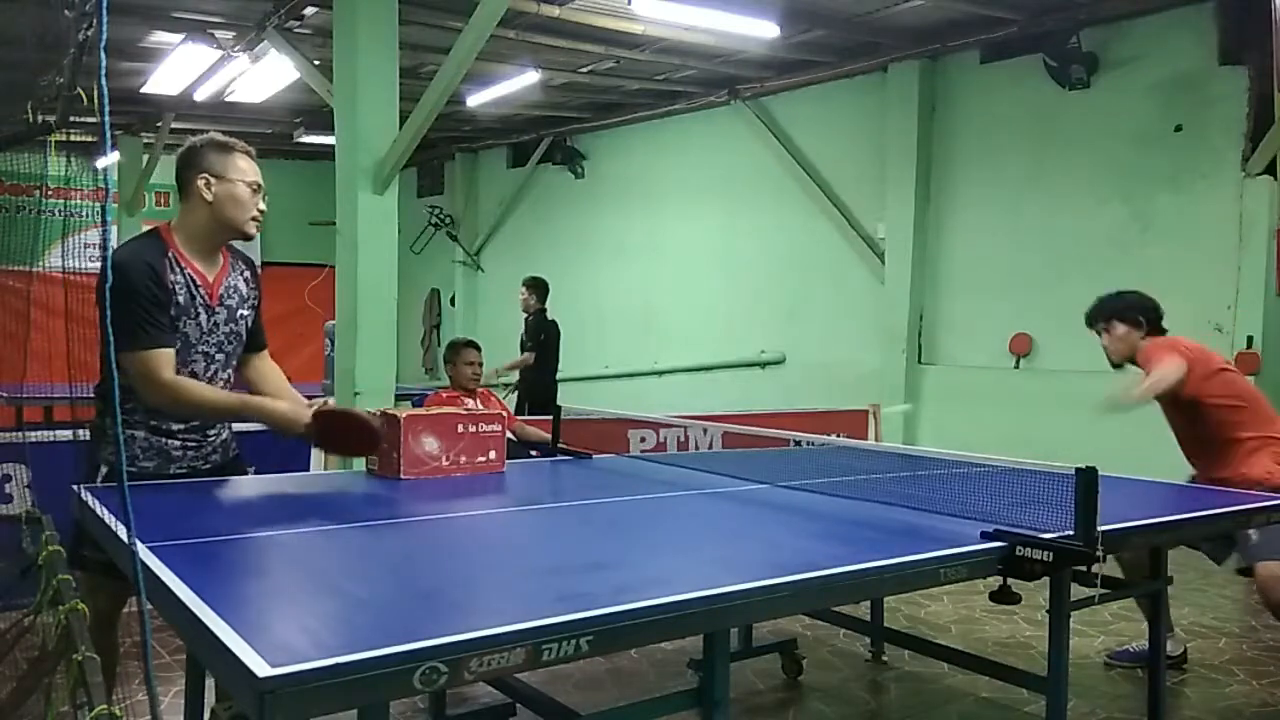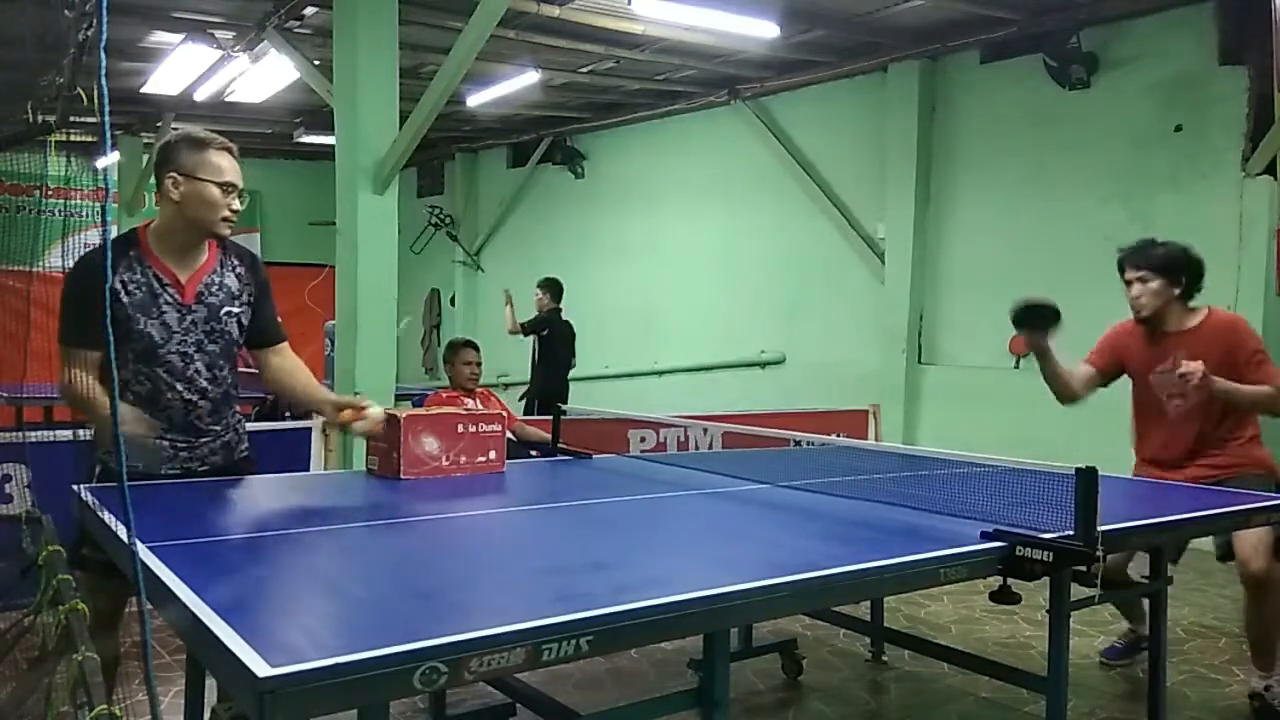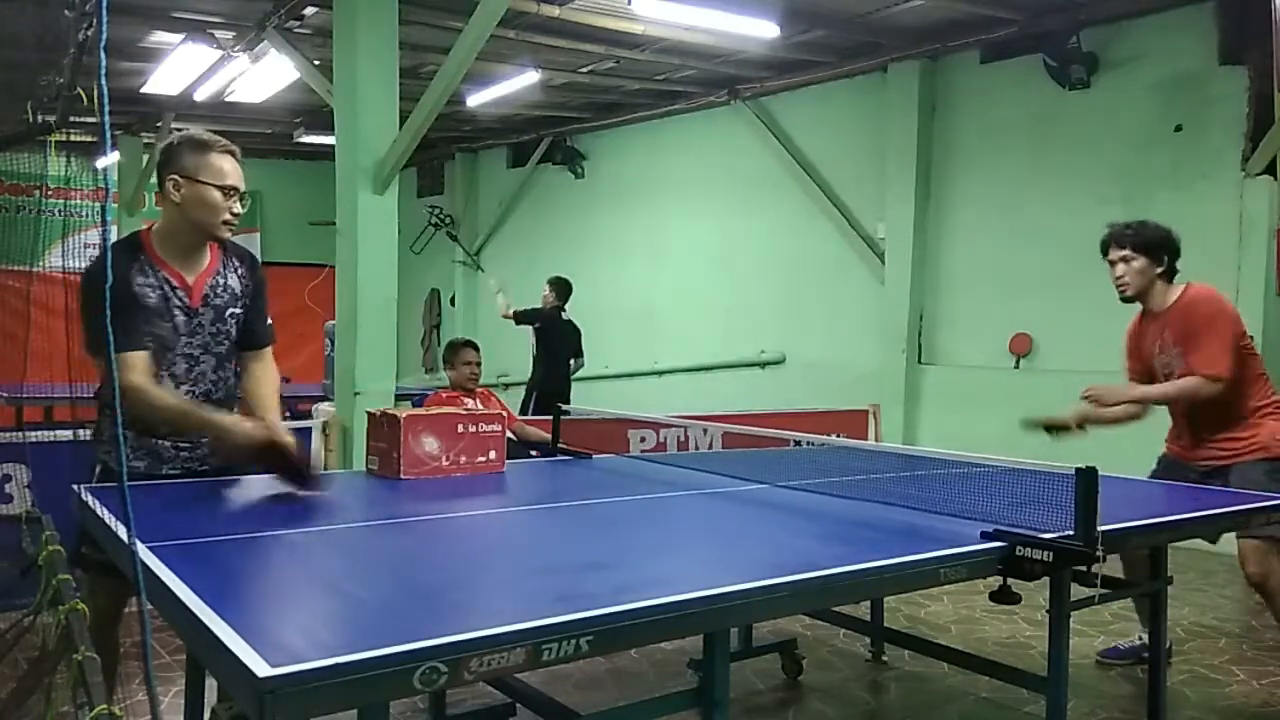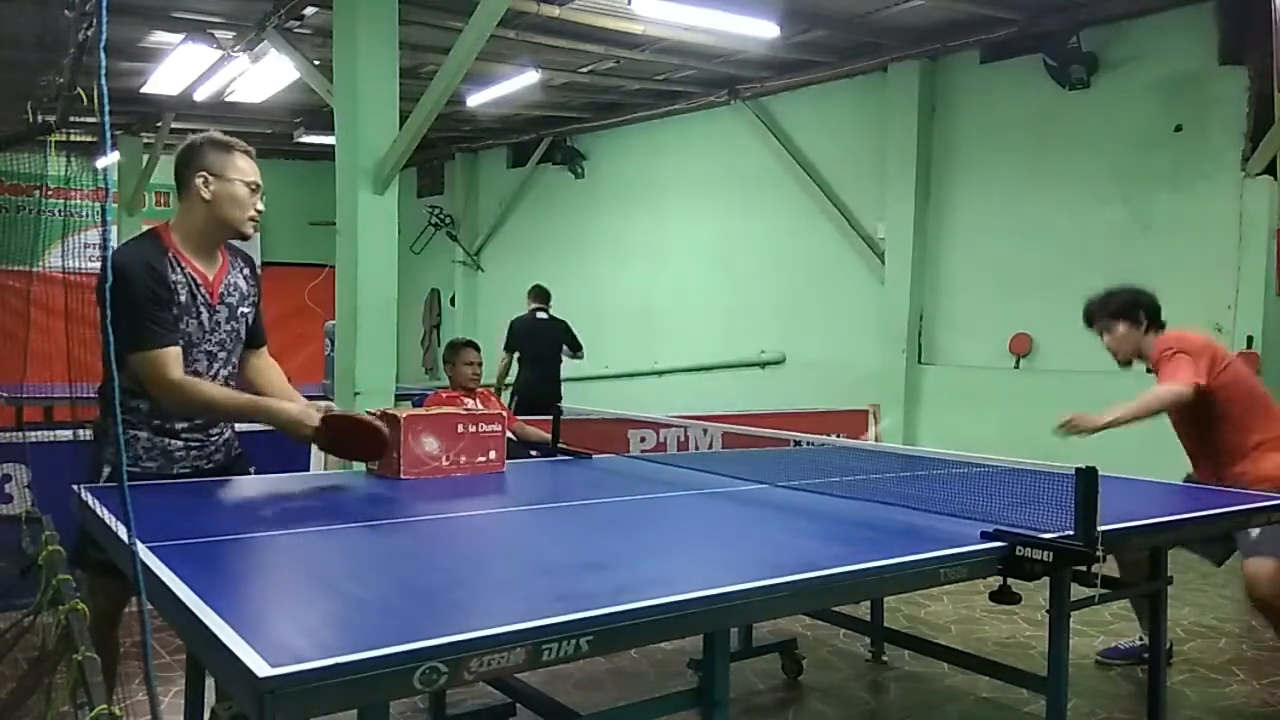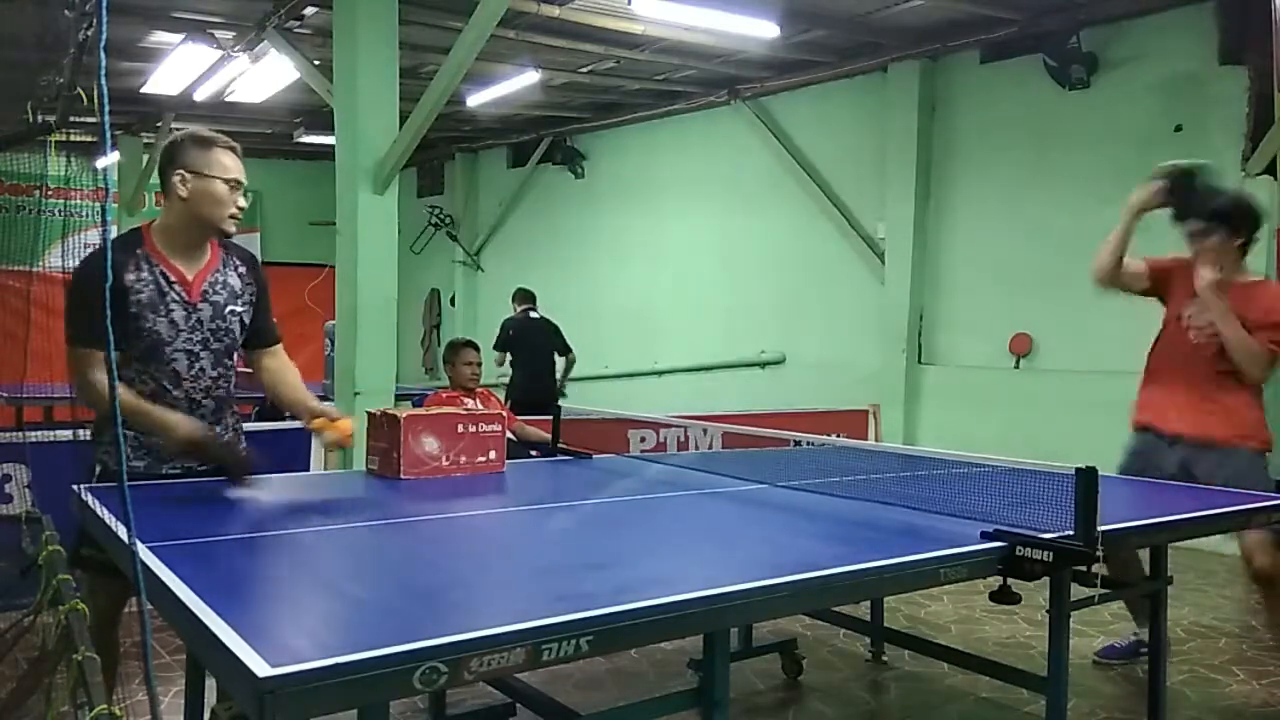
dt=0.4s
person 1, frame 1
left shoulder: (244, 272)
right shoulder: (136, 267)
right elbow: (158, 385)
left wrist: (305, 411)
right wrist: (270, 413)
left hip: (217, 462)
right hip: (135, 467)
right knee: (101, 604)
person 1, frame 2
left shoulder: (243, 268)
right shoulder: (101, 270)
left elbow: (274, 356)
right elbow: (80, 372)
left wrist: (329, 403)
right wrist: (114, 416)
left hip: (222, 464)
right hip: (132, 470)
right knee: (103, 606)
person 1, frame 3
left shoulder: (244, 268)
right shoulder: (115, 273)
left elbow: (256, 361)
right elbow: (134, 388)
left wrist: (265, 428)
right wrist: (225, 426)
left hip: (221, 466)
right hip: (134, 468)
right knee: (102, 605)
person 1, frame 4
left shoulder: (244, 270)
right shoulder: (136, 267)
right elbow: (167, 385)
left wrist: (302, 408)
right wrist: (273, 414)
left hip: (220, 462)
right hip: (140, 468)
right knee: (103, 606)
person 1, frame 5
left shoulder: (244, 269)
right shoulder: (106, 271)
left elbow: (268, 358)
right elbow: (91, 376)
left wrist: (314, 410)
right wrist: (158, 421)
left hip: (222, 465)
right hip: (134, 469)
right knee: (103, 606)
person 2, frame 1
left shoulder: (1164, 350)
right shoulder: (1156, 366)
left elbow: (1170, 376)
left wrist: (1139, 390)
right hip: (1217, 482)
right ankle: (1168, 645)
person 2, frame 2
left shoulder: (1229, 329)
right shoulder: (1125, 338)
right elbow: (1070, 390)
left wrist: (1212, 382)
right wrist: (1043, 353)
left hip: (1235, 470)
right hip: (1159, 475)
right knee: (1106, 562)
right ankle: (1141, 629)
person 2, frame 3
left shoulder: (1205, 304)
right shoulder: (1141, 329)
left elbow: (1209, 385)
right elbow: (1140, 403)
left wrist: (1121, 394)
right wrist: (1083, 417)
right hip: (1190, 451)
right ankle: (1150, 638)
person 2, frame 4
left shoulder: (1174, 348)
right shoulder: (1168, 356)
left elbow: (1178, 391)
left wrist: (1103, 419)
right hip: (1216, 477)
right ankle: (1152, 642)
person 2, frame 5
right shoulder: (1177, 273)
right elbow: (1105, 275)
left wrist: (1216, 299)
right wrist: (1136, 208)
left hip: (1230, 445)
right hip: (1158, 437)
right knee: (1112, 537)
right ankle: (1146, 631)
